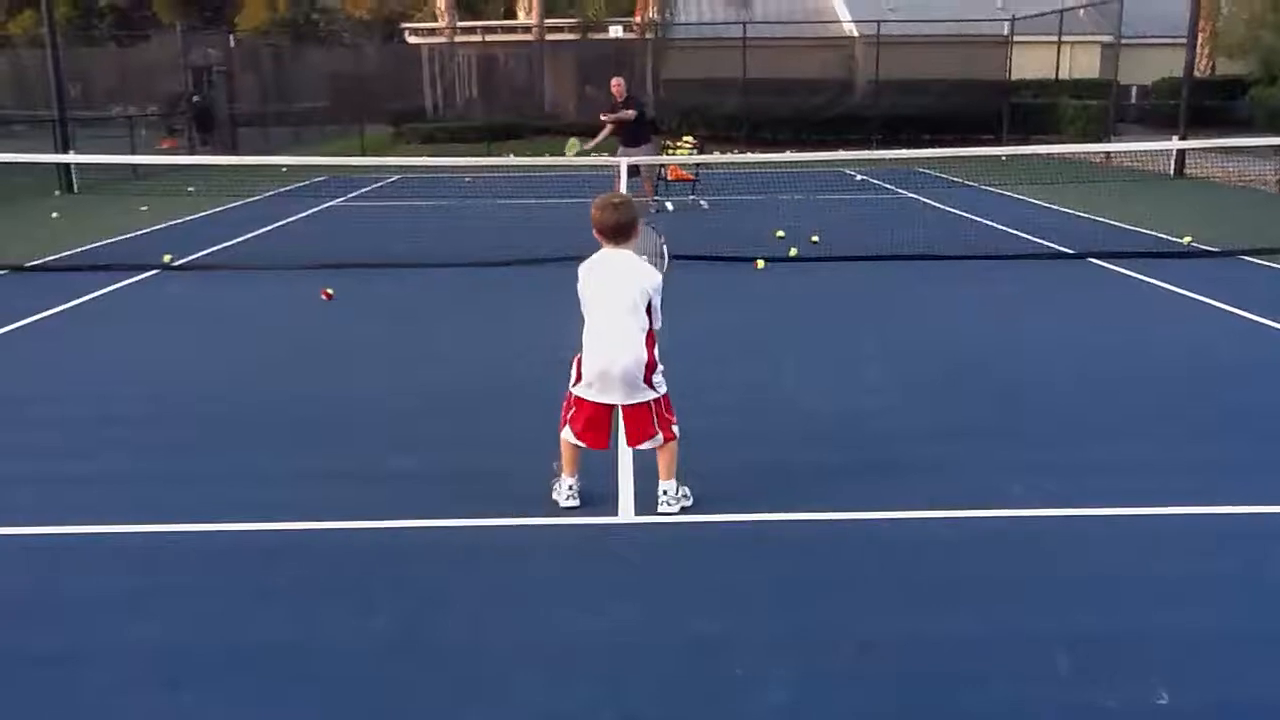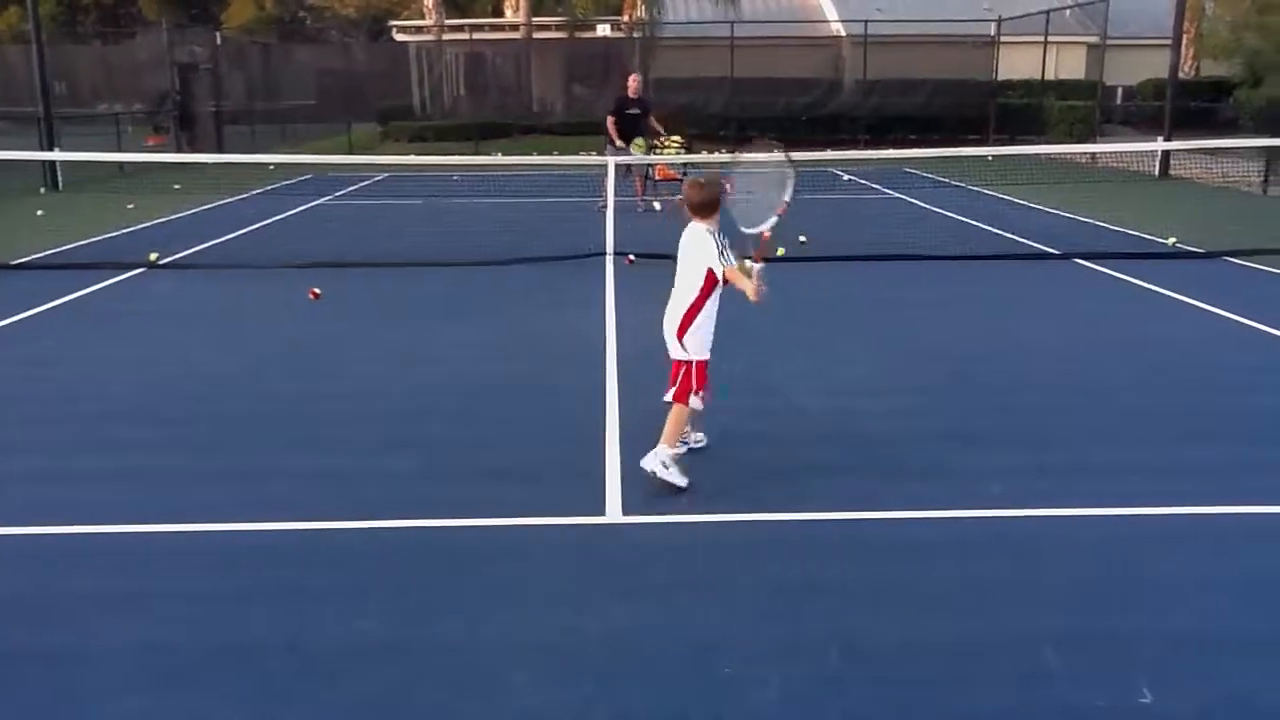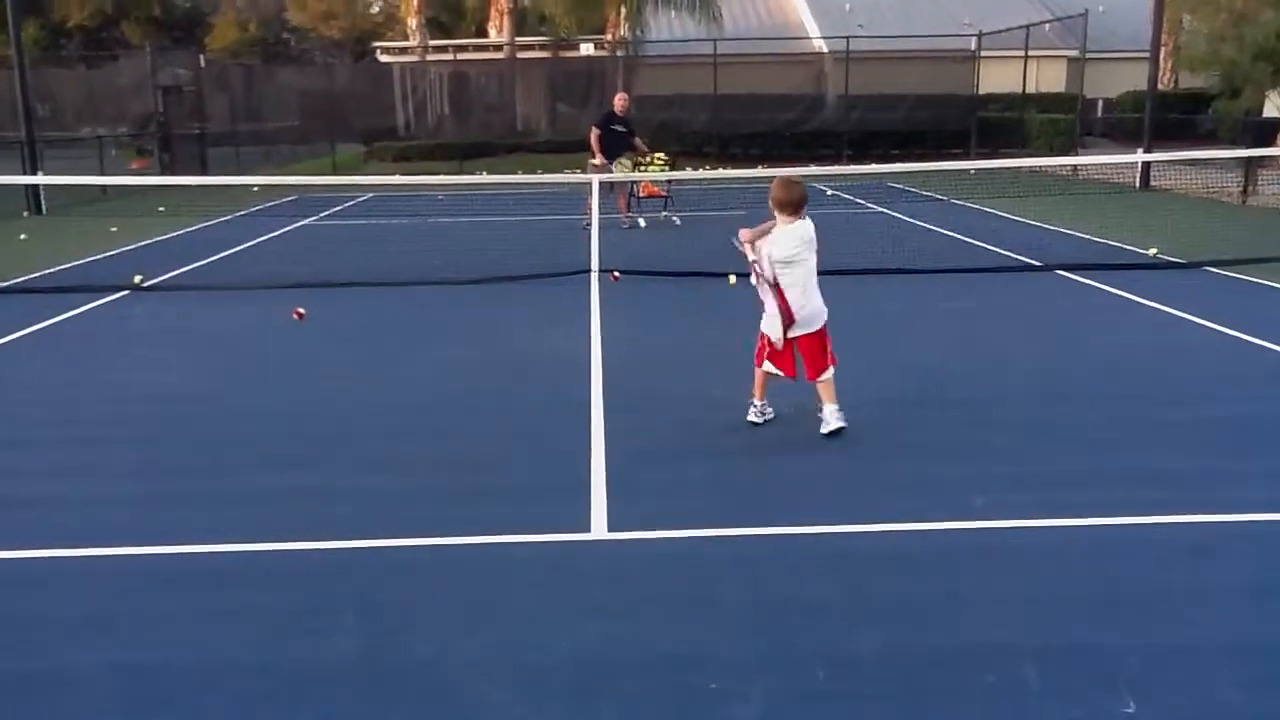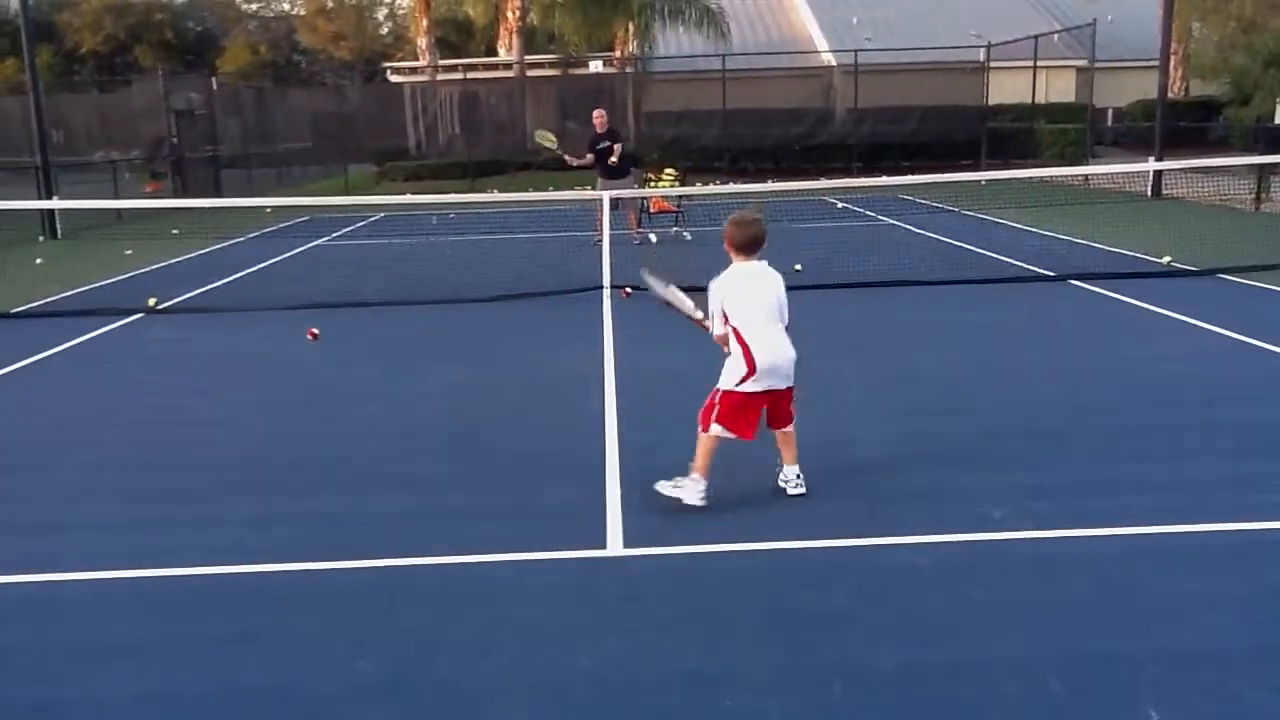
dt=1s
person 1, frame 1
left shoulder: (586, 269)
right shoulder: (649, 275)
right elbow: (653, 324)
left hip: (595, 365)
right hip: (638, 366)
left knee: (572, 423)
right knee: (665, 427)
left ankle: (567, 487)
right ankle: (669, 492)
person 1, frame 2
left shoulder: (692, 232)
right shoulder: (710, 239)
right elbow: (726, 268)
left wrist: (743, 273)
right wrist: (748, 284)
left hip: (680, 322)
right hip: (689, 329)
left knee: (689, 385)
right knee: (689, 392)
left ankle: (682, 434)
right ankle: (661, 456)
person 1, frame 3
left shoulder: (768, 246)
right shoulder: (808, 227)
left elbow: (767, 282)
left wrist: (754, 243)
right wrist: (757, 233)
left hip: (780, 316)
right hip: (811, 312)
left knee: (766, 359)
right knee: (821, 365)
left ankle: (759, 406)
right ankle: (832, 413)
person 1, frame 4
left shoulder: (721, 284)
right shoulder: (775, 278)
left elbow: (721, 337)
right elbow: (781, 322)
left hip: (748, 364)
right hip: (783, 359)
left knee: (711, 421)
right knee: (782, 420)
left ankle: (695, 484)
right ankle: (792, 475)
